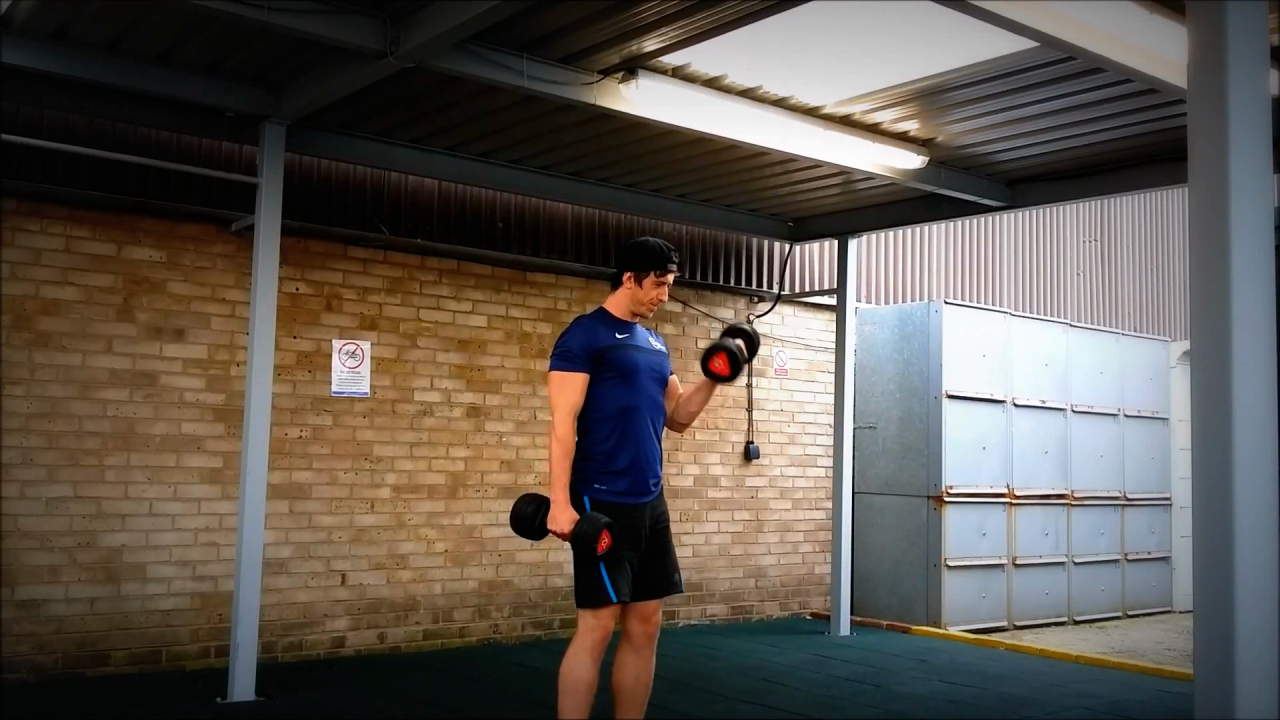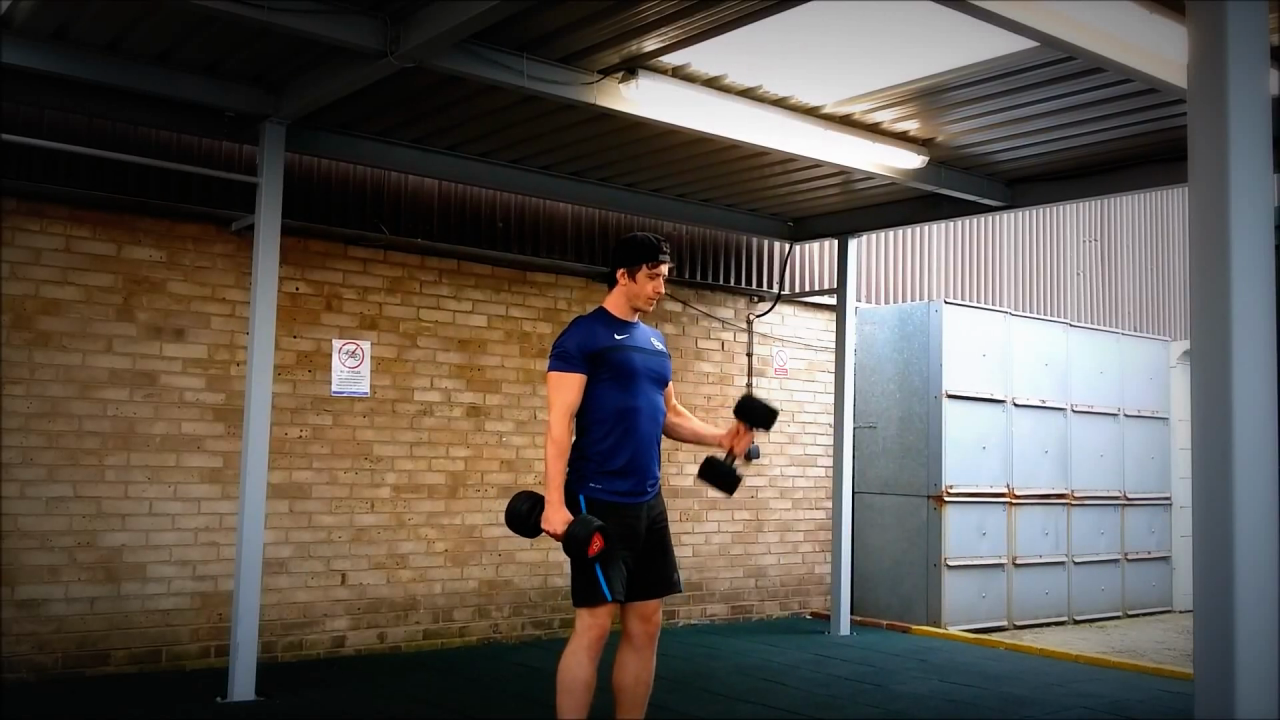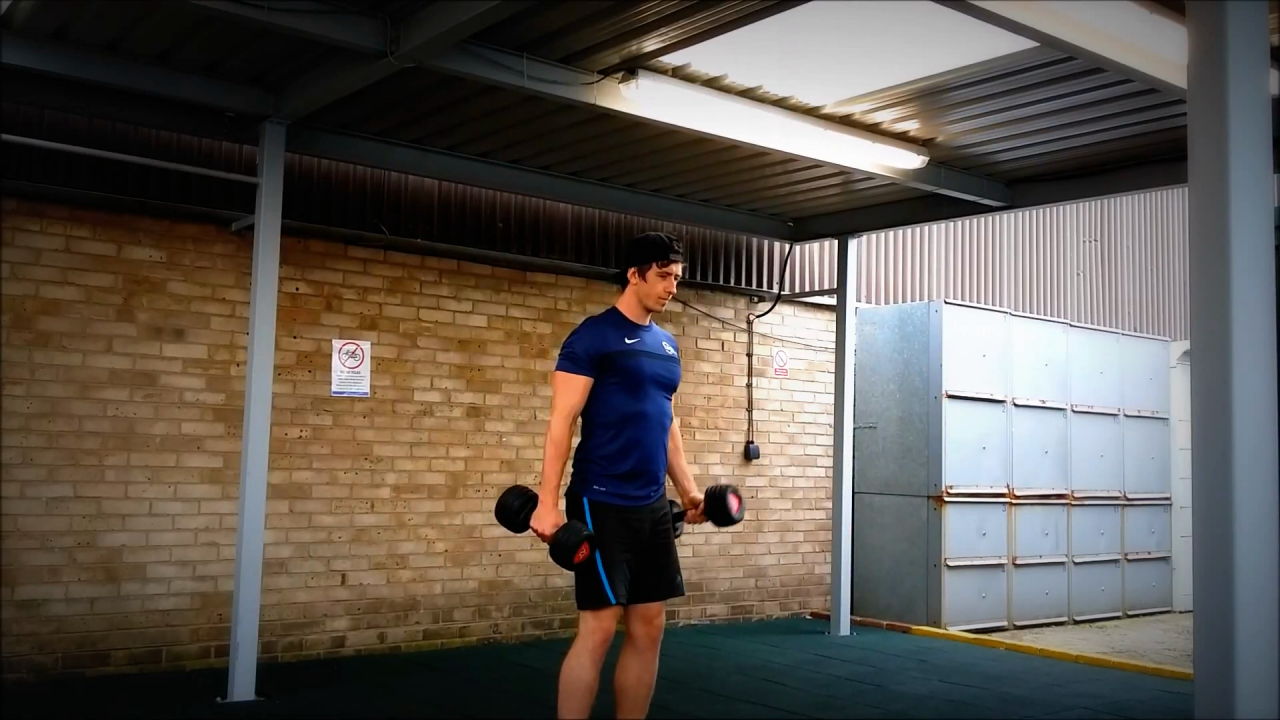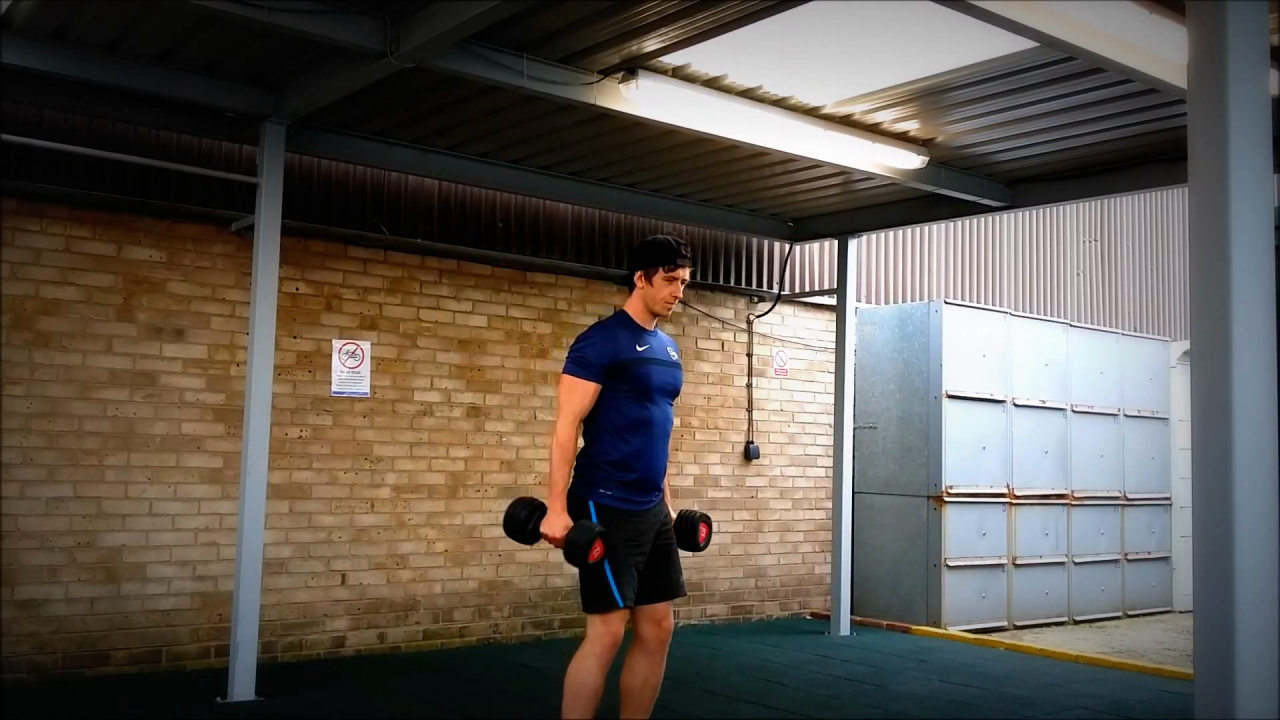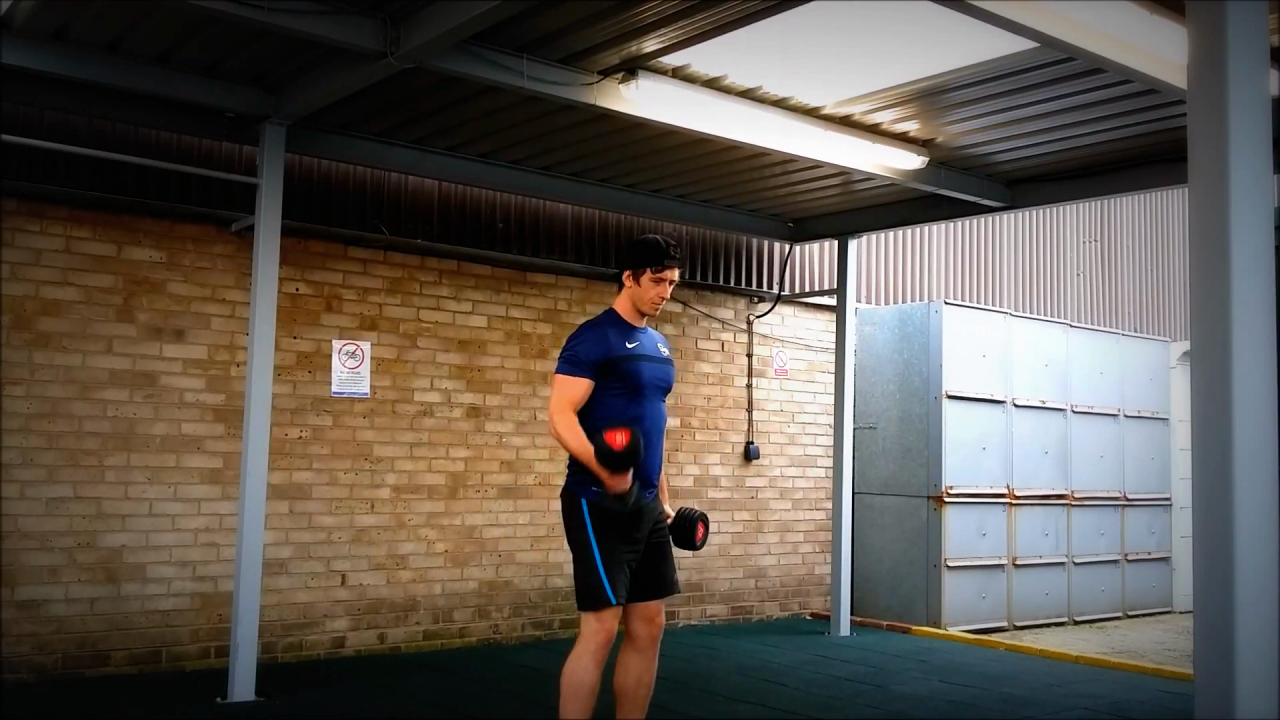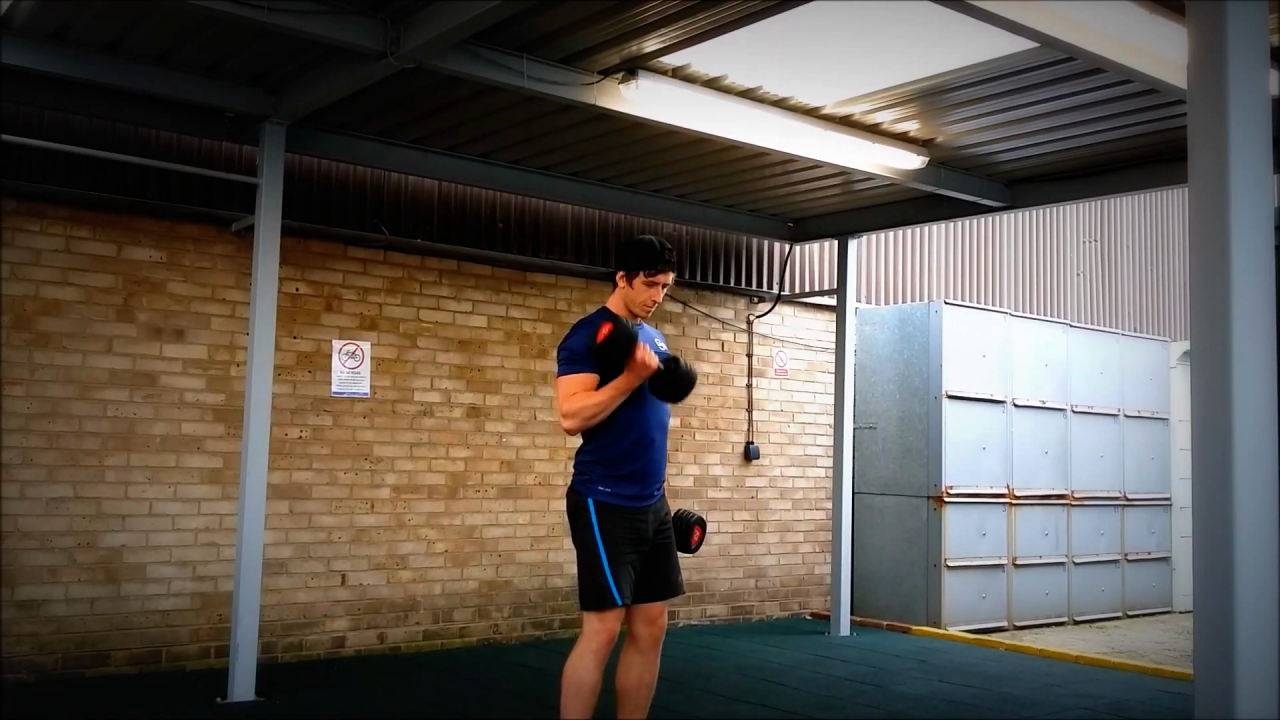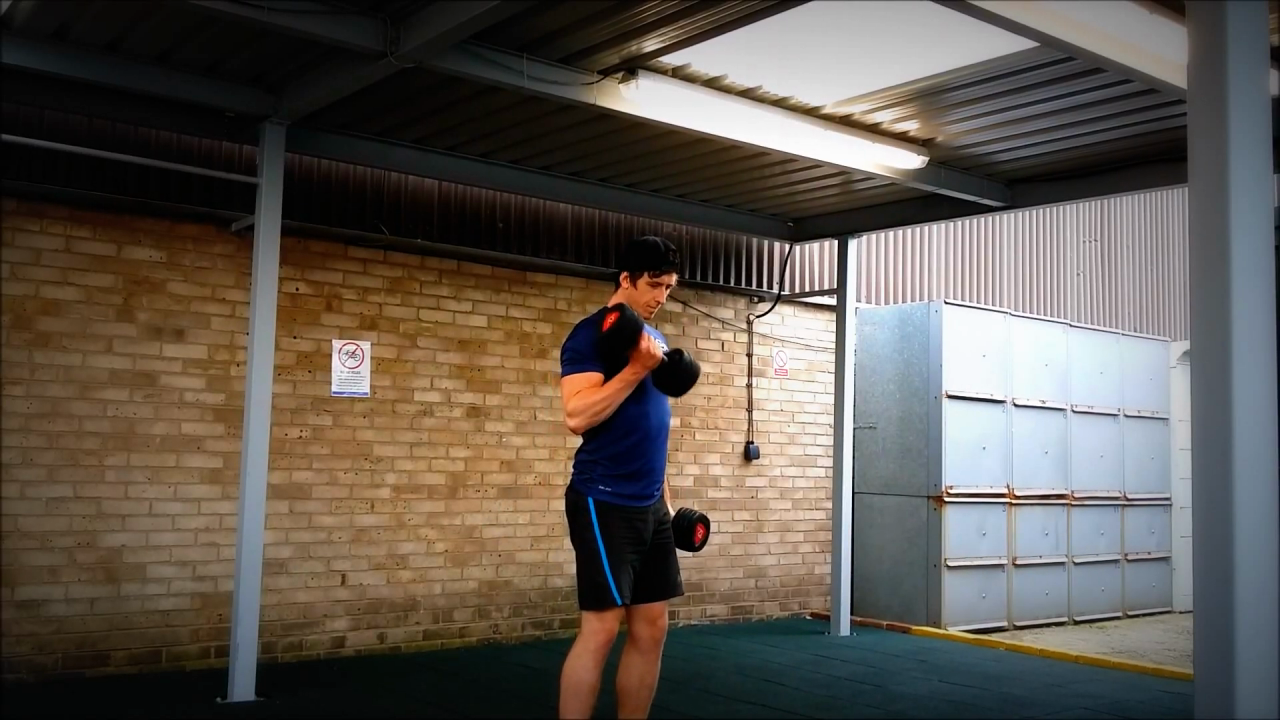
dt=0.3s
person 1, frame 1
left shoulder: (653, 342)
right shoulder: (584, 335)
left elbow: (678, 417)
right elbow: (563, 421)
left wrist: (714, 377)
right wrist: (560, 501)
left hip: (650, 500)
right hip: (602, 501)
left knee: (644, 625)
right knee: (597, 625)
person 1, frame 2
left shoulder: (655, 341)
right shoulder: (583, 336)
left elbow: (669, 414)
right elbow: (560, 421)
left wrist: (722, 437)
right wrist: (554, 500)
left hip: (646, 500)
right hip: (598, 499)
left knee: (645, 624)
right knee: (594, 624)
person 1, frame 3
left shoulder: (667, 344)
right shoulder: (594, 337)
right elbow: (562, 419)
left wrist: (688, 489)
right wrist: (547, 502)
left hip: (651, 504)
right hip: (603, 503)
left knee: (648, 629)
right knee: (599, 628)
person 1, frame 4
left shoulder: (668, 348)
right shoulder: (603, 341)
right elbow: (567, 425)
left wrist: (667, 500)
right wrist: (558, 508)
left hip: (651, 508)
right hip: (605, 506)
left knee: (656, 629)
right knee: (606, 632)
person 1, frame 5
left shoulder: (659, 345)
right shoulder: (594, 338)
right elbow: (561, 415)
left wrist: (663, 498)
right wrist: (602, 466)
left hip: (644, 505)
right hip: (598, 502)
left knee: (648, 627)
right knee: (601, 629)
person 1, frame 6
left shoulder: (654, 339)
right shoulder: (589, 336)
right elbow: (571, 417)
left wrist: (664, 495)
right wrist: (630, 376)
left hip: (651, 504)
right hip: (603, 501)
left knee: (650, 627)
right knee: (603, 628)
person 1, frame 7
left shoulder: (653, 339)
right shoulder: (593, 334)
right elbow: (578, 415)
left wrist: (664, 497)
right wrist: (635, 369)
left hip: (648, 503)
right hip: (603, 501)
left knee: (651, 628)
right knee: (601, 628)
